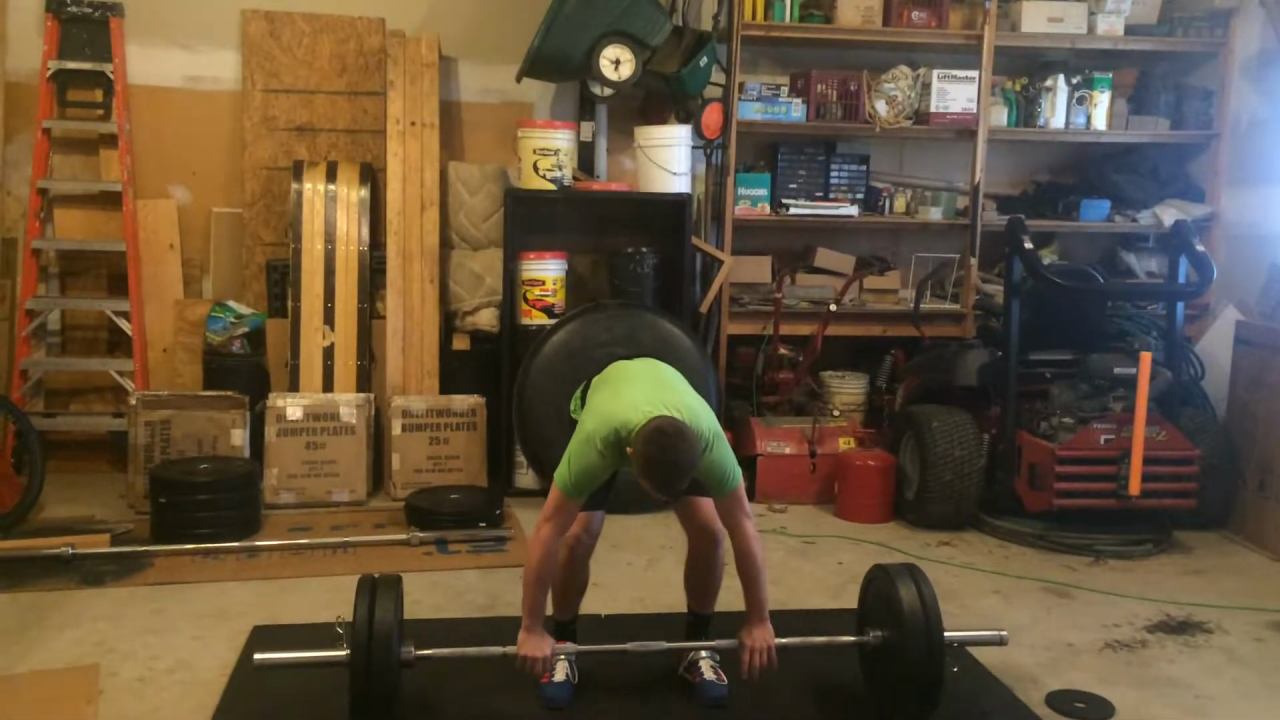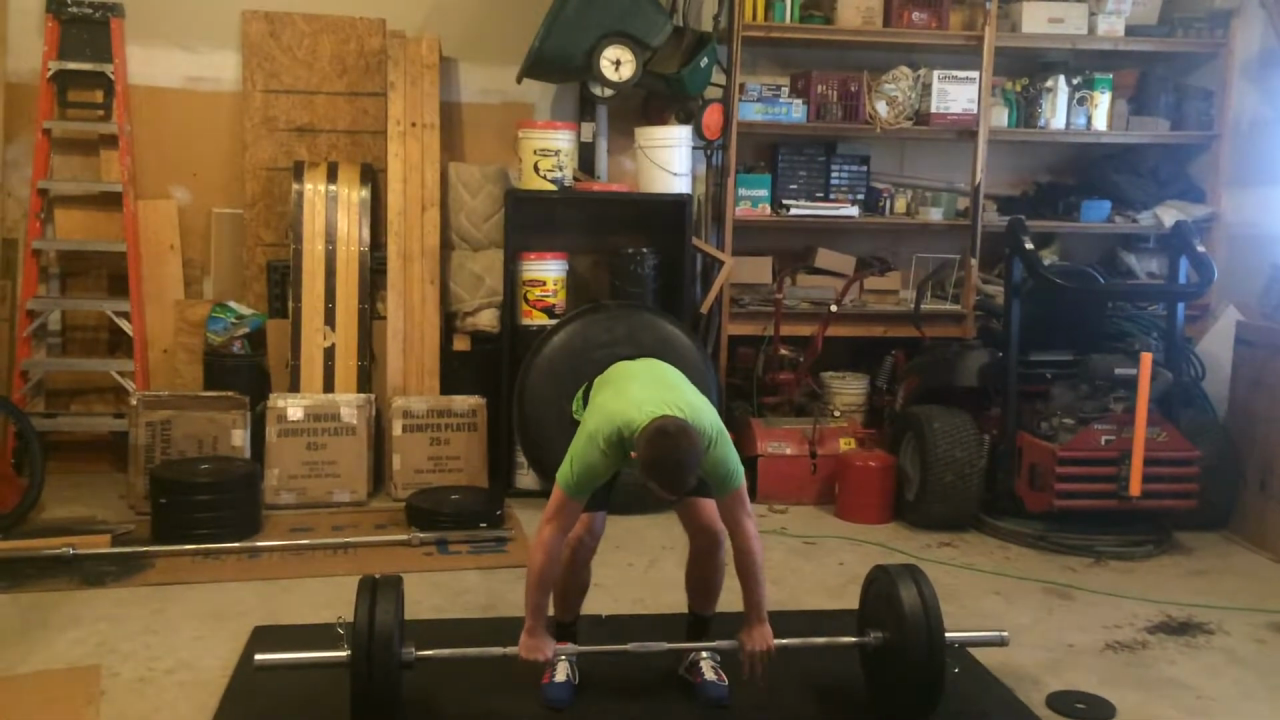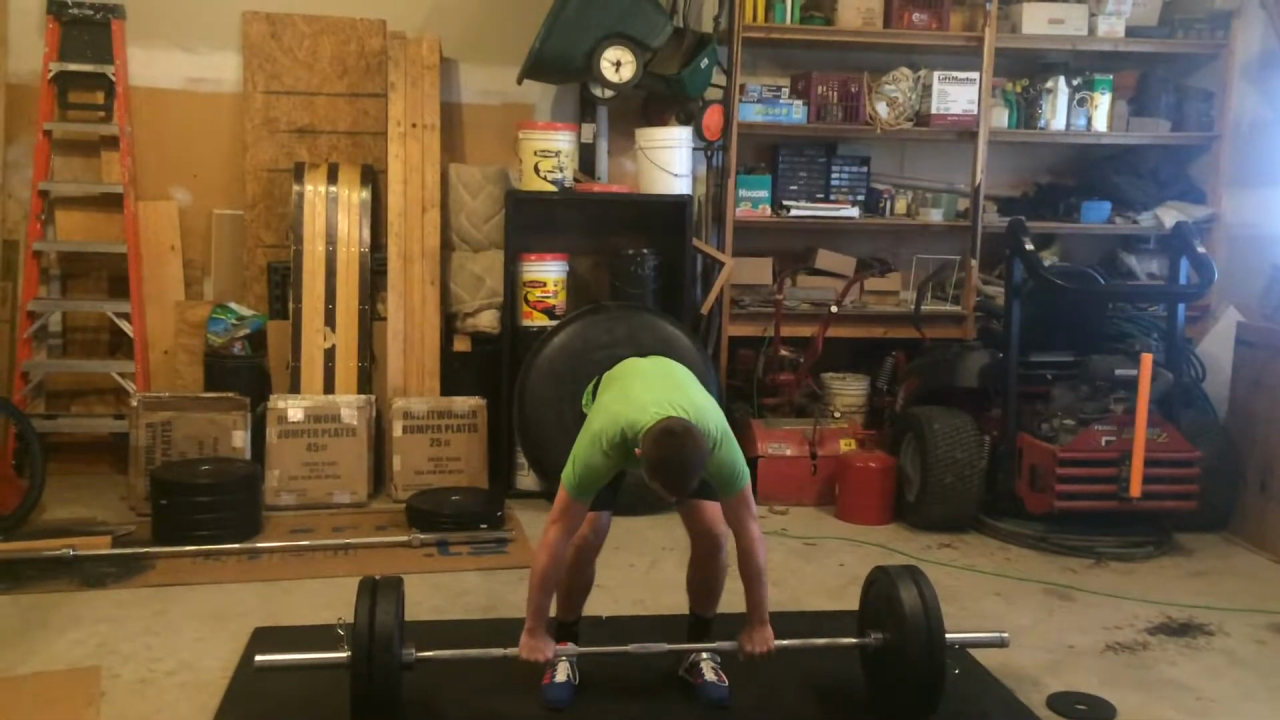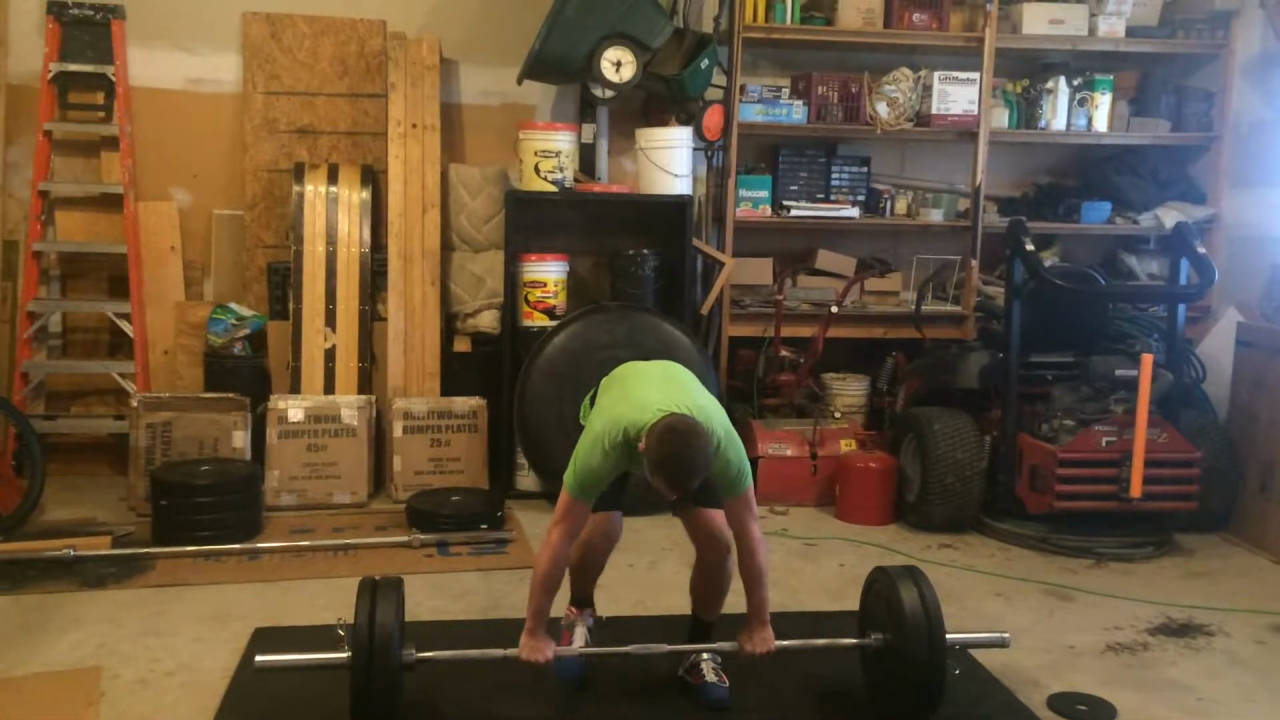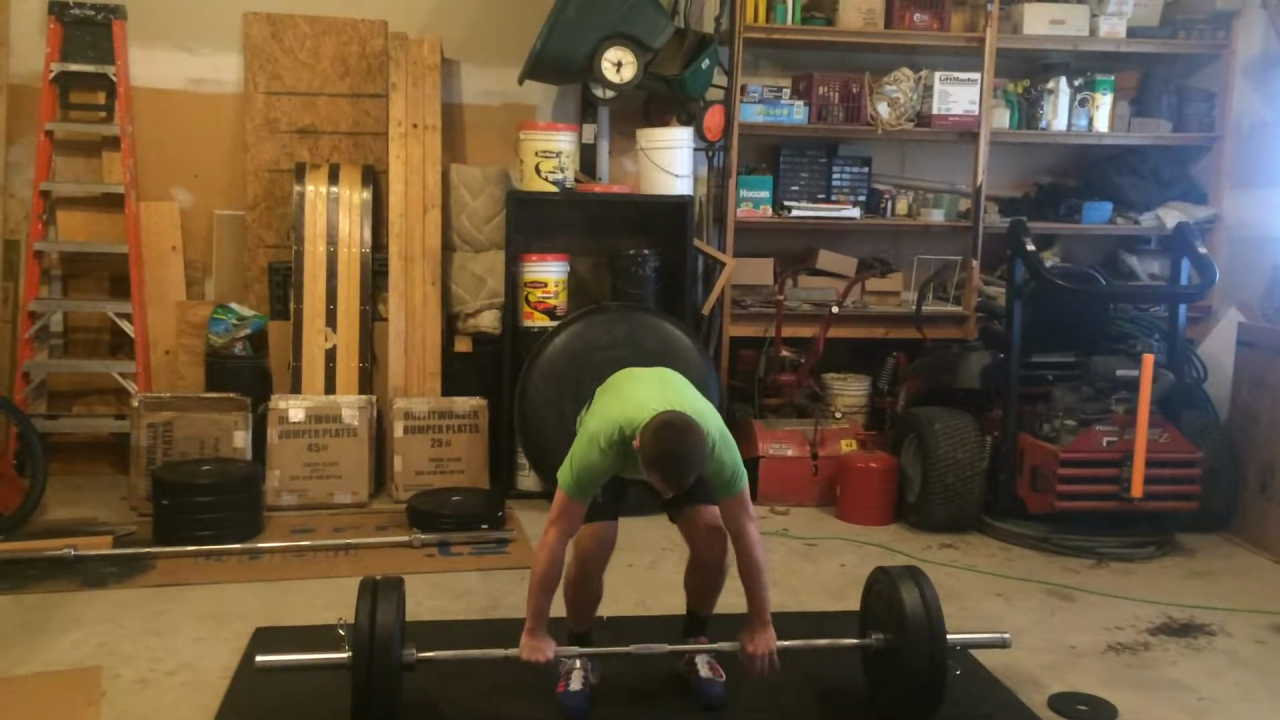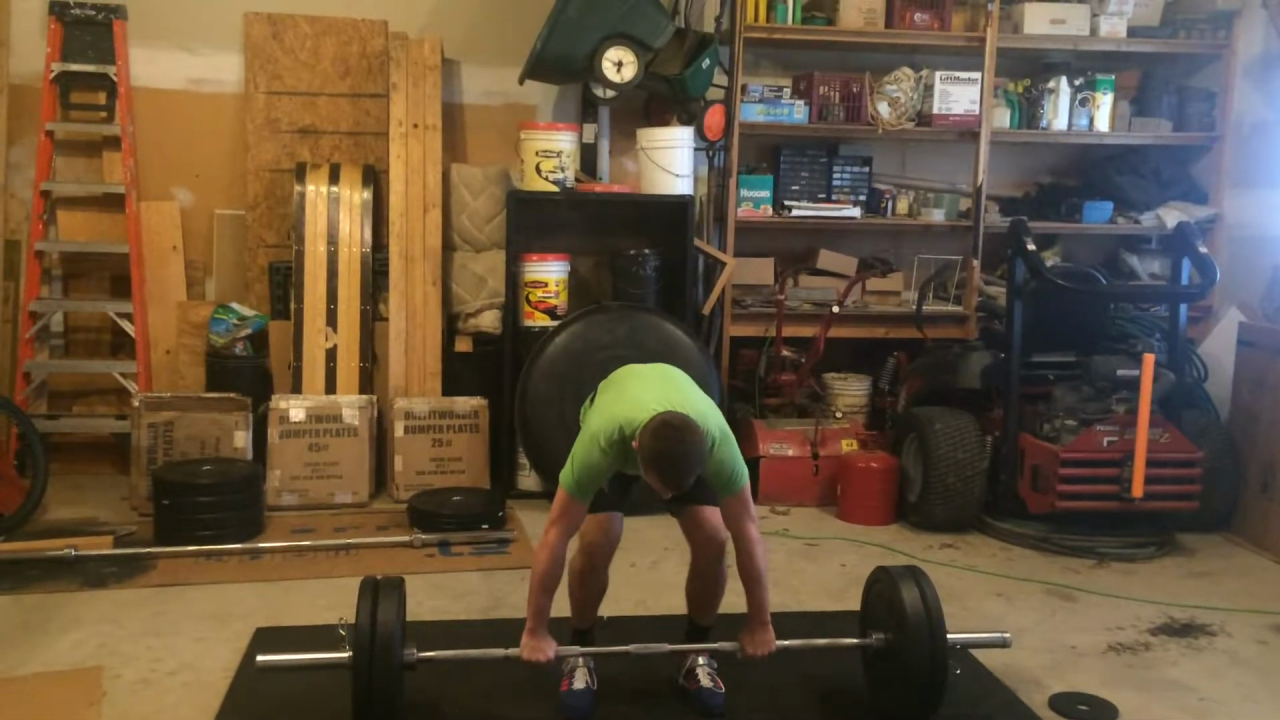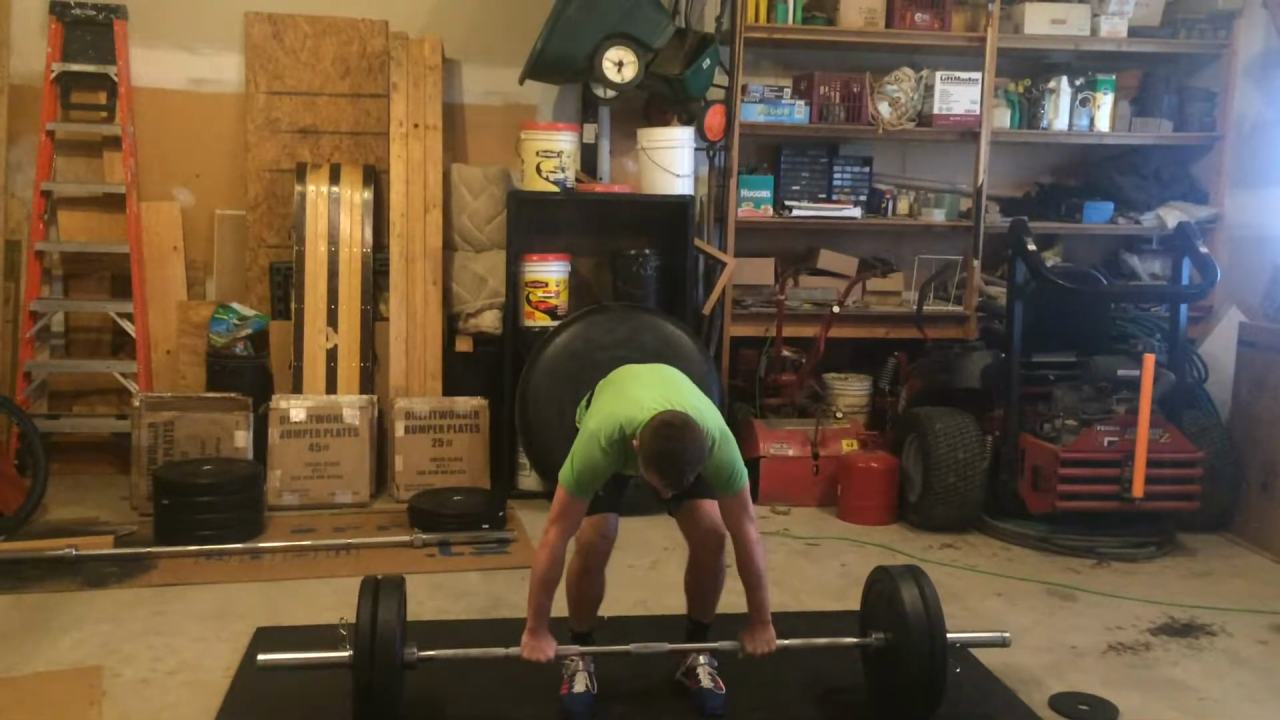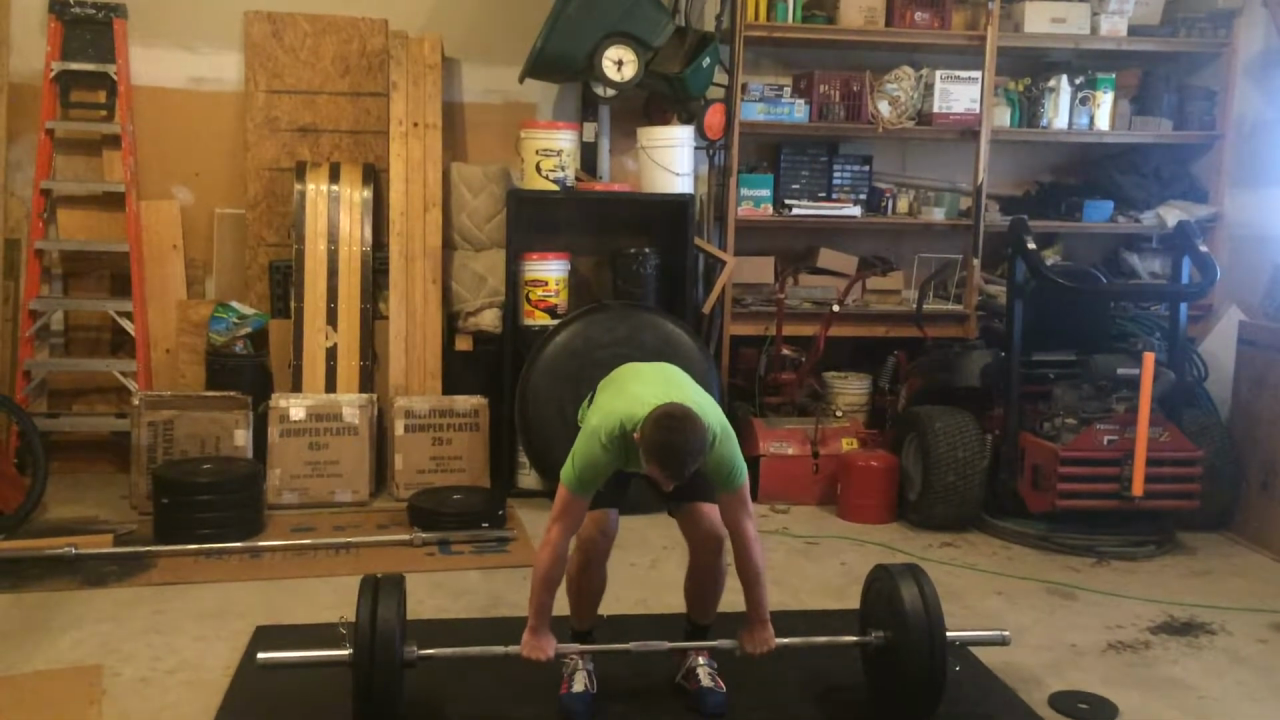
dt=0.2s
person 1, frame 1
left shoulder: (708, 441)
right shoulder: (595, 442)
left elbow: (742, 528)
right elbow: (548, 531)
left wrist: (758, 621)
right wrist: (532, 629)
left knee: (709, 532)
right knee: (577, 537)
left ankle: (698, 647)
right ankle: (563, 647)
person 1, frame 2
left shoulder: (712, 440)
right shoulder: (598, 440)
left elbow: (743, 528)
right elbow: (552, 532)
left wrist: (757, 622)
right wrist: (534, 630)
left knee: (710, 533)
right knee: (580, 539)
left ankle: (698, 648)
right ankle: (564, 648)
person 1, frame 3
left shoulder: (718, 442)
right shoulder: (603, 440)
left elbow: (747, 530)
right elbow: (558, 533)
left wrist: (758, 623)
right wrist: (534, 630)
left knee: (711, 536)
right knee: (586, 537)
left ankle: (699, 648)
right ankle: (566, 649)
person 1, frame 4
left shoulder: (722, 443)
right shoulder: (605, 443)
left elbow: (748, 531)
right elbow: (561, 534)
left wrist: (759, 623)
right wrist: (535, 631)
left hip: (689, 439)
right hip: (615, 429)
left knee: (717, 543)
right knee: (598, 536)
left ankle: (699, 650)
right ankle: (580, 610)
person 1, frame 5
left shoulder: (717, 444)
right shoulder: (599, 443)
left elbow: (745, 531)
right elbow: (555, 536)
left wrist: (760, 624)
right wrist: (534, 631)
left hip: (687, 448)
right hip: (612, 432)
left knee: (712, 536)
right knee: (591, 551)
left ankle: (695, 639)
right ankle: (577, 655)
person 1, frame 6
left shoulder: (717, 442)
right shoulder: (601, 441)
left elbow: (746, 532)
right elbow: (556, 535)
left wrist: (760, 624)
right wrist: (535, 630)
left hip: (680, 415)
right hip: (612, 428)
left knee: (712, 542)
right knee: (597, 543)
left ankle: (696, 653)
right ankle: (581, 652)
person 1, frame 7
left shoulder: (717, 442)
right shoulder: (599, 441)
left elbow: (745, 531)
right elbow: (556, 535)
left wrist: (760, 622)
right wrist: (536, 630)
left hip: (682, 426)
right hip: (609, 426)
left knee: (711, 537)
right knee: (593, 544)
left ankle: (697, 652)
right ankle: (580, 656)
person 1, frame 8
left shoulder: (718, 439)
right shoulder: (601, 438)
left elbow: (743, 530)
right elbow: (559, 532)
left wrist: (759, 622)
right wrist: (537, 629)
left hip: (686, 443)
right hip: (613, 432)
left knee: (710, 539)
right knee: (593, 540)
left ankle: (696, 654)
right ankle: (581, 654)
